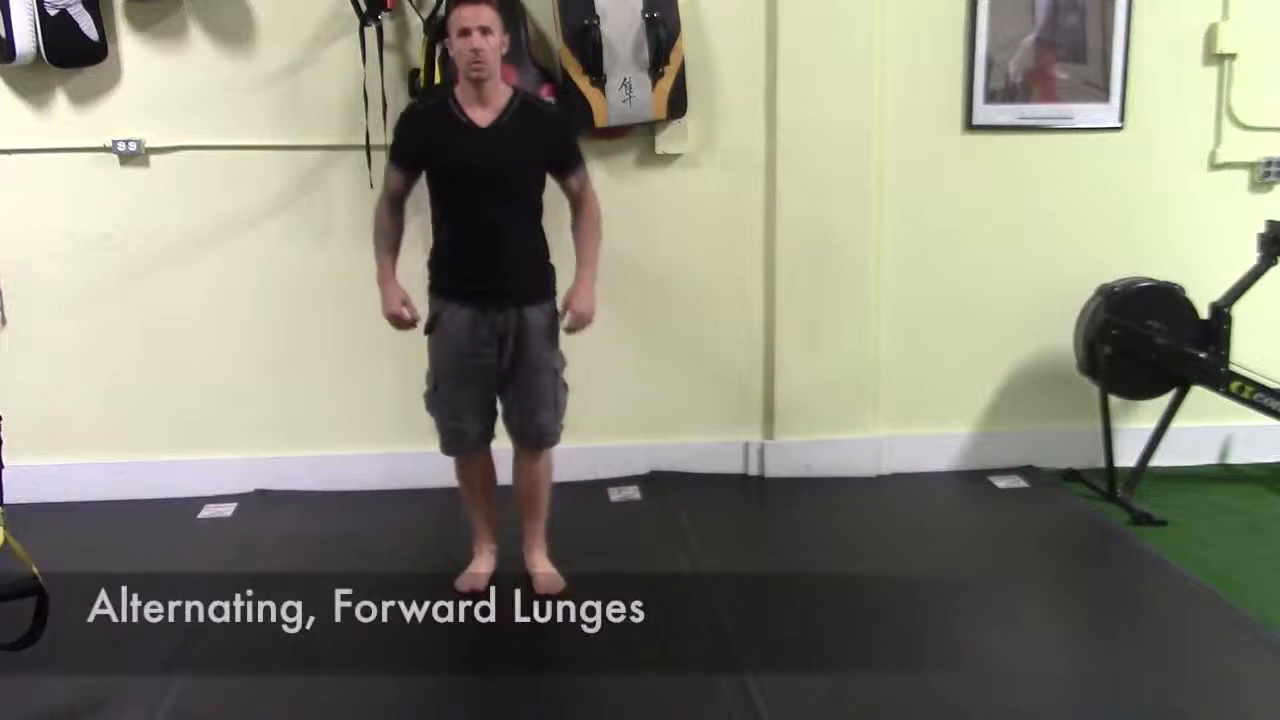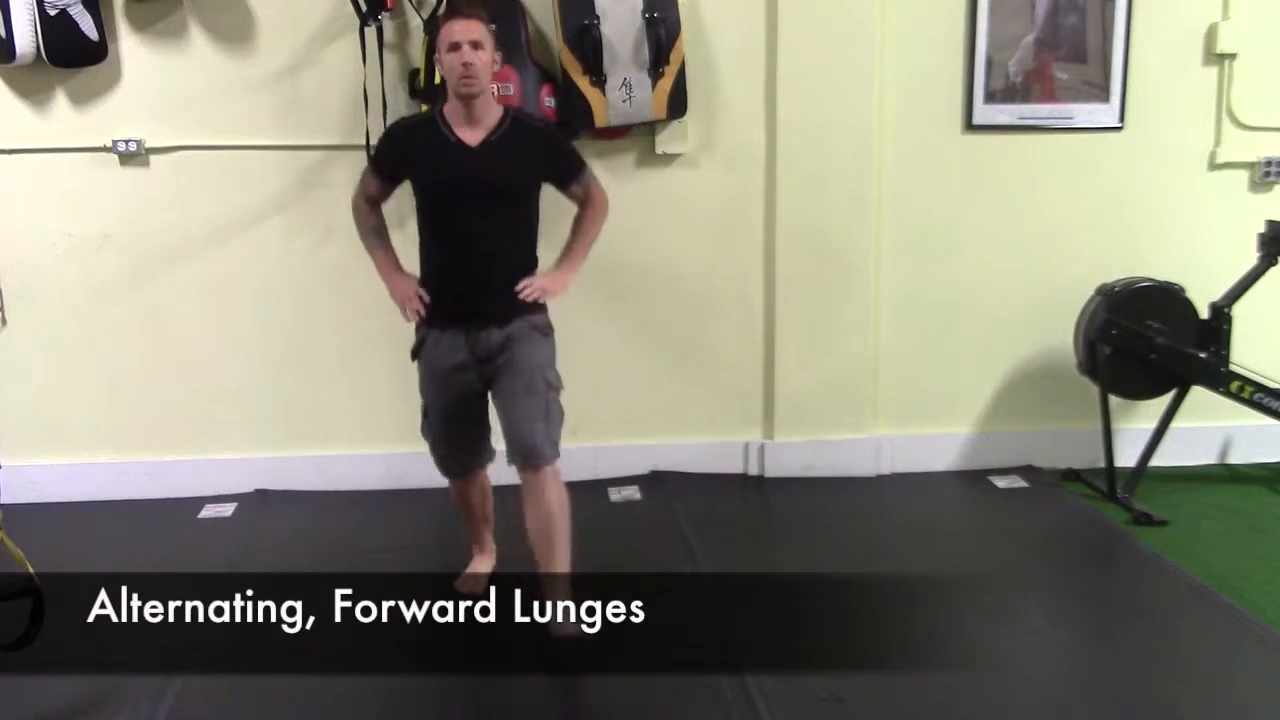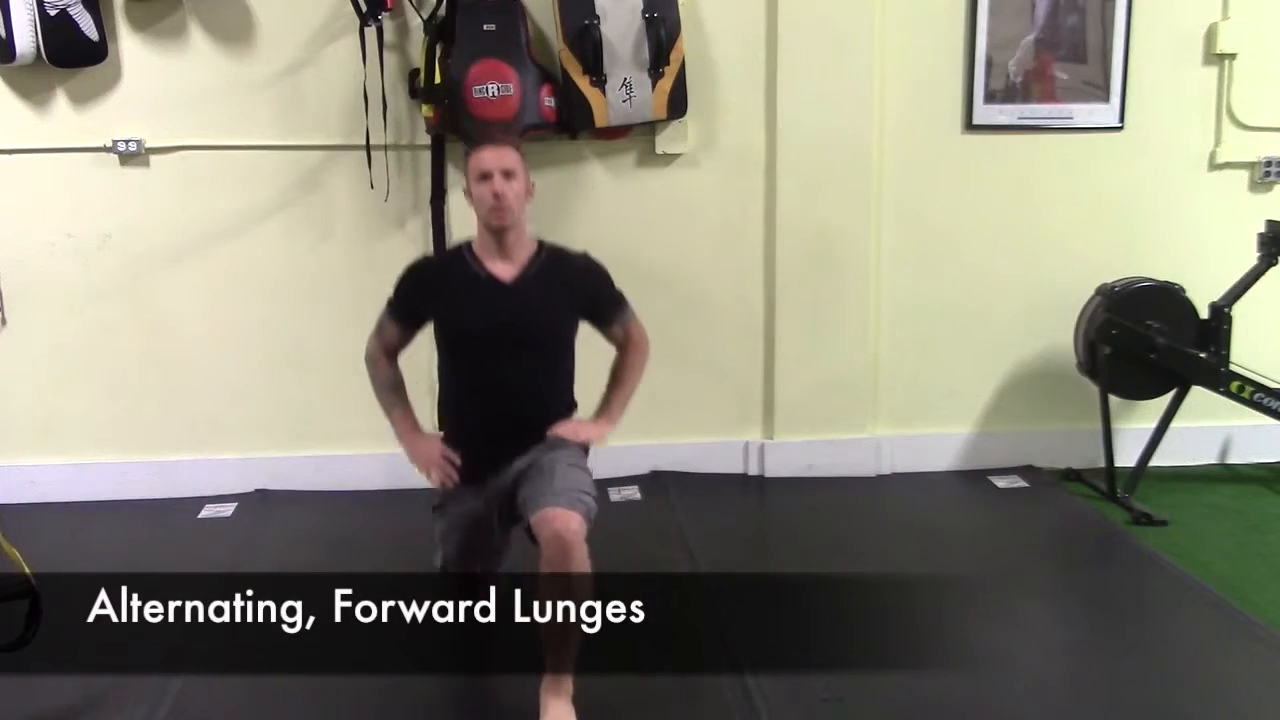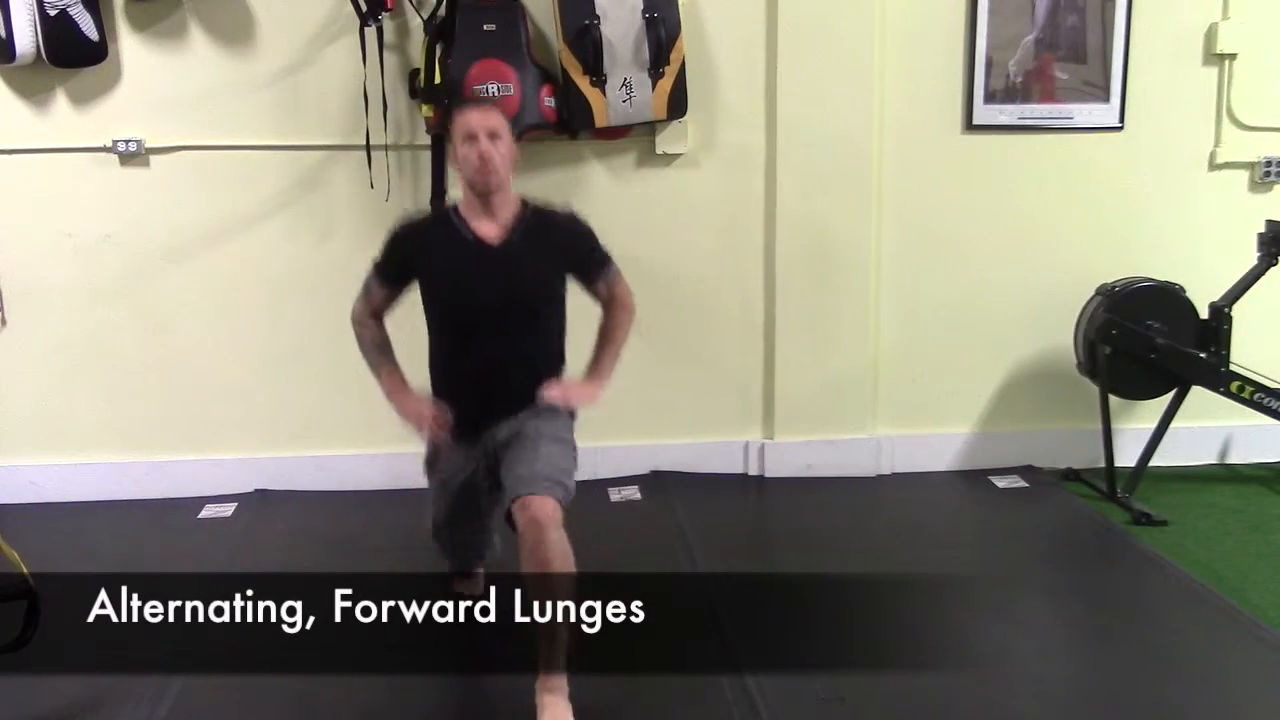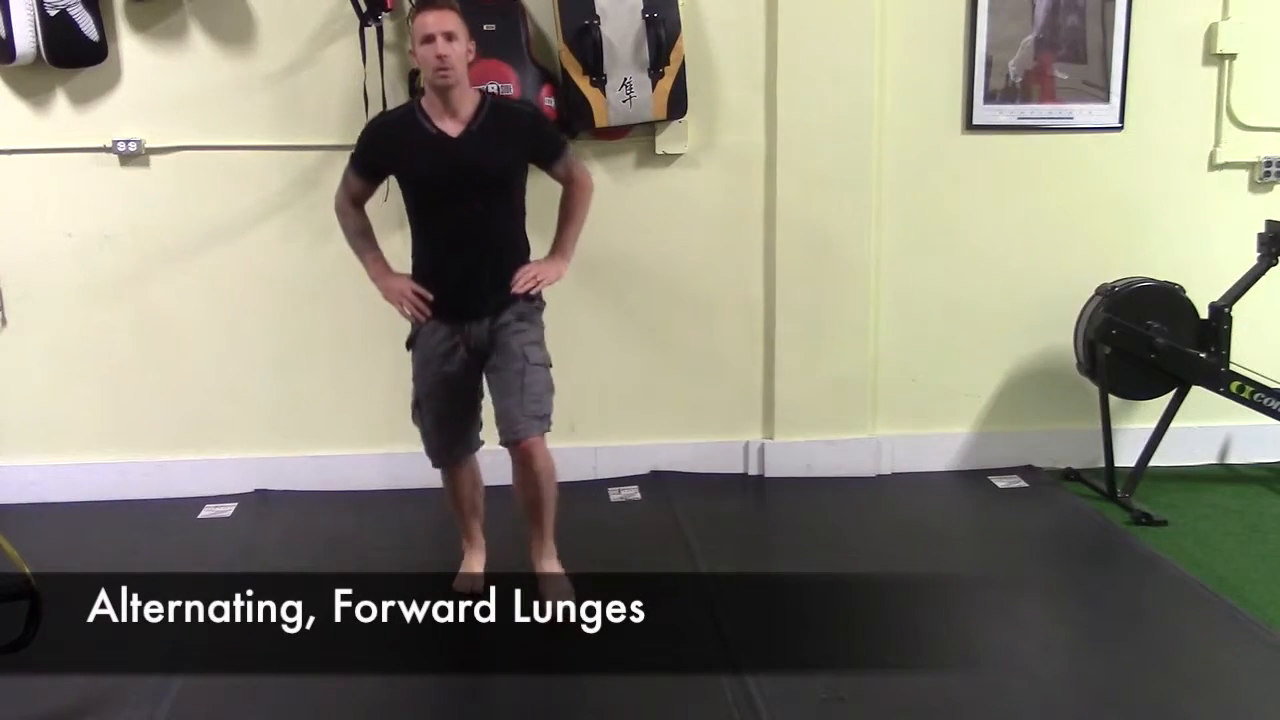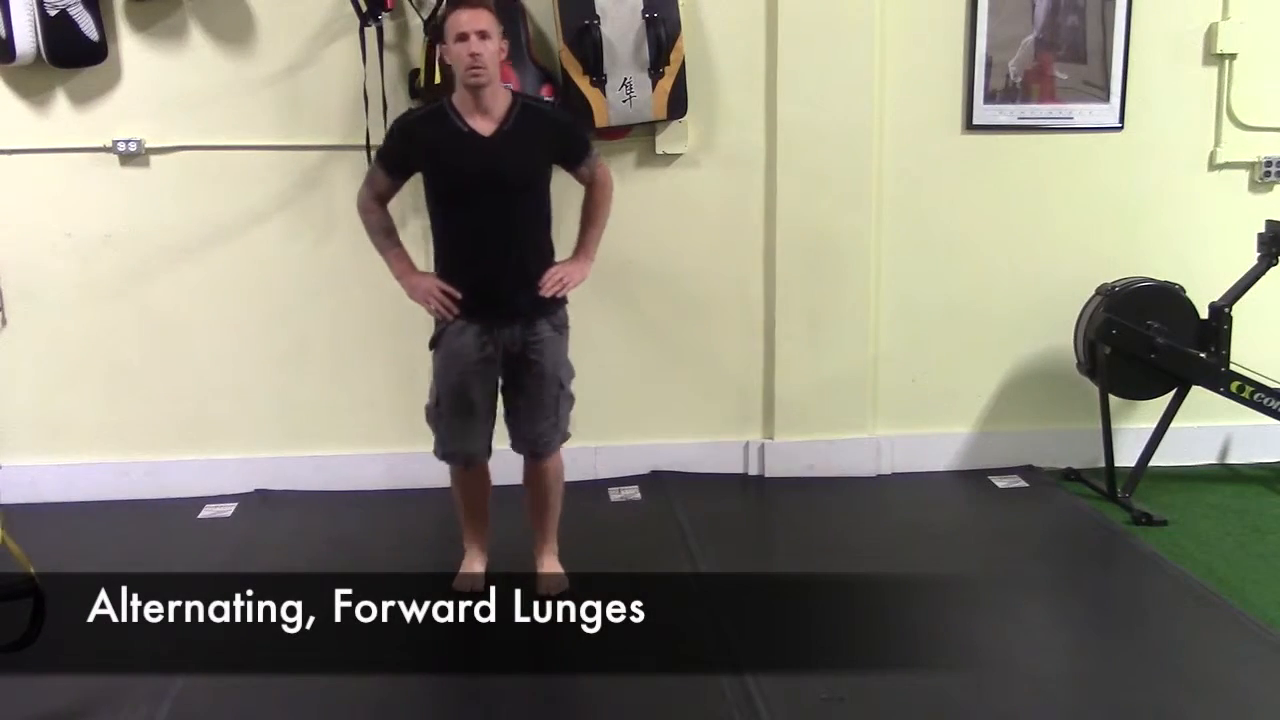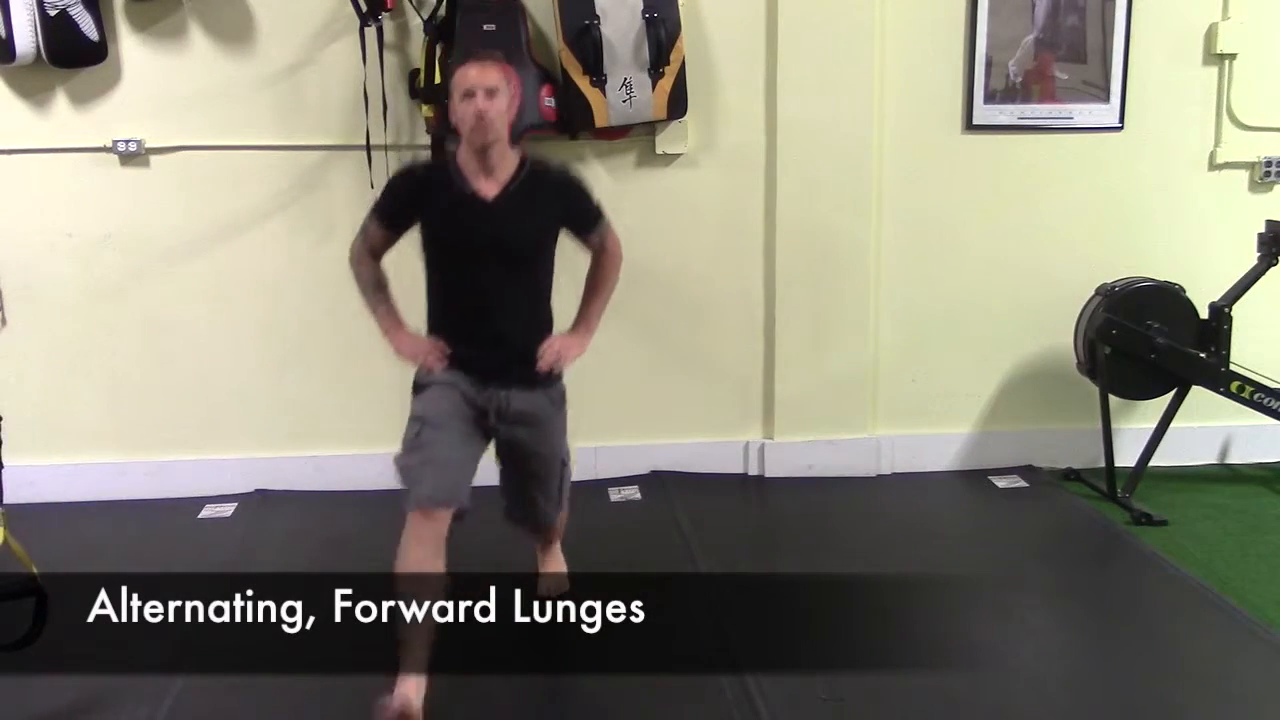
dt=0.5s
person 1, frame 1
left shoulder: (545, 120)
right shoulder: (422, 121)
left elbow: (583, 200)
right elbow: (391, 201)
left wrist: (586, 280)
right wrist: (387, 279)
left hip: (531, 303)
right hip: (456, 305)
left knee: (535, 434)
right knee: (464, 438)
left ankle: (536, 549)
right ankle: (484, 548)
person 1, frame 2
left shoulder: (536, 137)
right shoulder: (410, 137)
left elbow: (594, 200)
right elbow: (365, 201)
left wrist: (564, 270)
right wrist: (391, 274)
left hip: (520, 324)
right hip: (445, 327)
left knee: (538, 459)
right knee: (459, 464)
left ankle: (560, 600)
right ankle: (483, 549)
person 1, frame 3
left shoulder: (574, 273)
right shoulder: (433, 277)
left elbow: (634, 340)
right elbow: (379, 352)
left wrist: (604, 419)
right wrist: (411, 436)
left hip: (546, 449)
right hip: (470, 466)
left knee: (562, 531)
right ankle: (479, 577)
person 1, frame 4
left shoulder: (558, 230)
right shoulder: (421, 238)
left elbow: (621, 300)
right elbow: (365, 314)
left wrist: (593, 380)
right wrist: (402, 395)
left hip: (535, 415)
right hip: (459, 424)
left knee: (539, 515)
right knee: (459, 551)
right ankle: (472, 573)
person 1, frame 5
left shoulder: (518, 120)
right shoulder: (390, 133)
left elbow: (578, 180)
right elbow: (348, 202)
left wrist: (559, 259)
right wrist: (382, 276)
left hip: (512, 309)
right hip: (439, 318)
left knee: (527, 439)
right knee: (452, 452)
left ankle: (546, 558)
right ankle: (474, 549)
person 1, frame 6
left shoulder: (547, 122)
right shoulder: (419, 130)
left elbow: (599, 182)
right elbow: (371, 199)
left wrist: (582, 260)
right wrist: (407, 274)
left hip: (538, 316)
right hip: (462, 320)
left knee: (541, 447)
right knee: (463, 454)
left ankle: (546, 553)
right ankle: (475, 550)
person 1, frame 7
left shoulder: (552, 186)
right shoulder: (421, 183)
left elbow: (607, 249)
right elbow: (364, 252)
left wrist: (582, 332)
right wrist: (396, 331)
left hip: (531, 380)
right hip: (452, 376)
left knee: (543, 514)
right knee: (427, 509)
left ankle: (550, 552)
